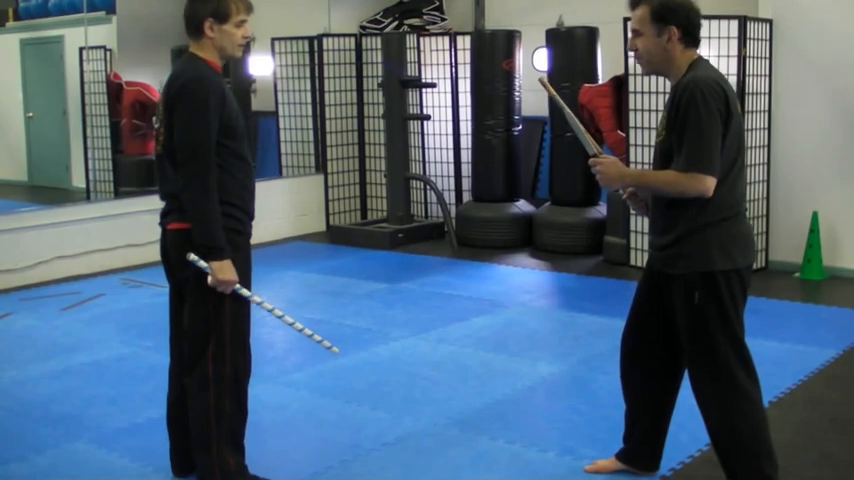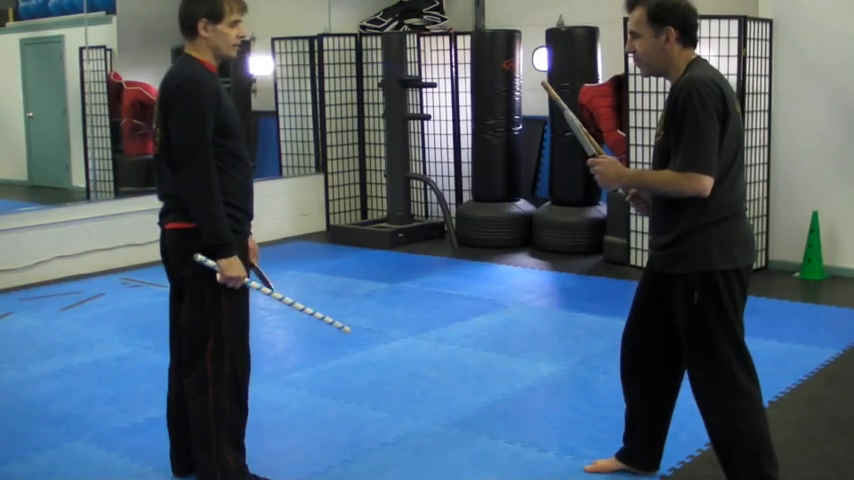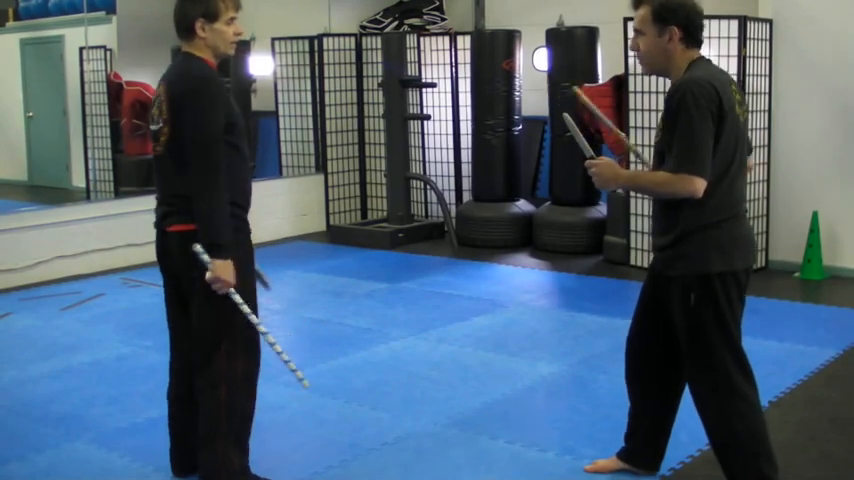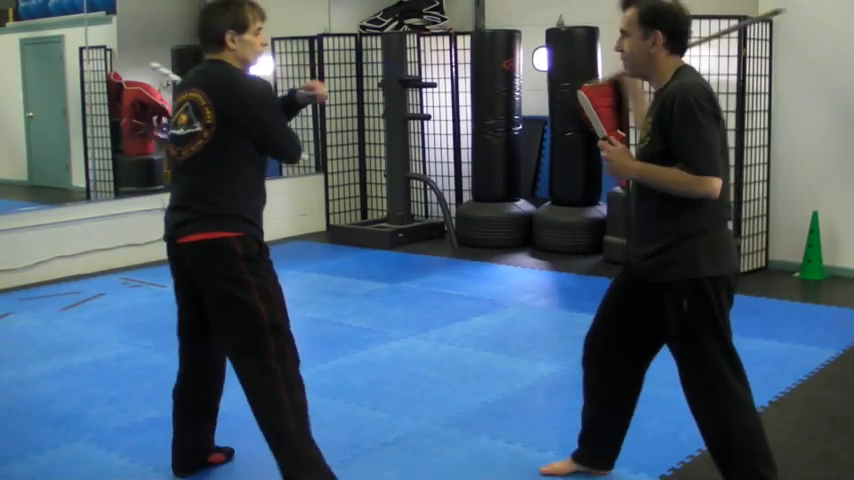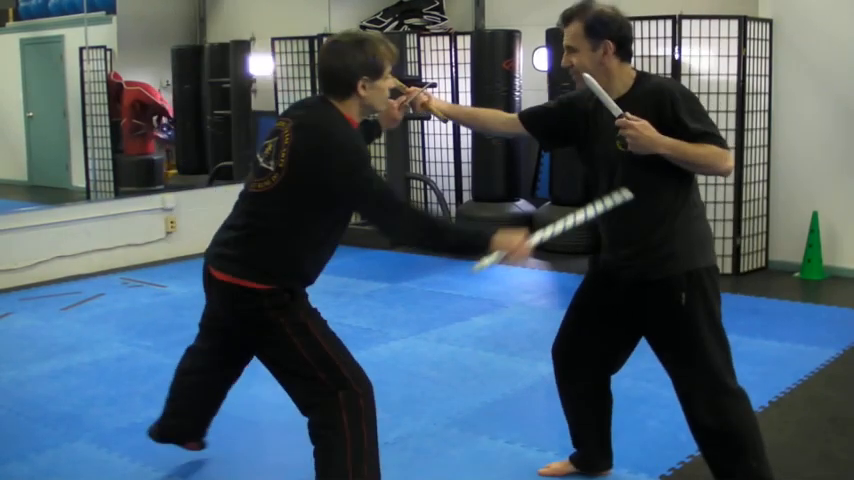
dt=0.5s
person 1, frame 1
left shoulder: (699, 89)
right shoulder: (690, 85)
left elbow: (701, 181)
left wrist: (627, 177)
right wrist: (650, 196)
left hip: (709, 258)
right hip: (678, 252)
left knee: (720, 373)
right knee: (644, 352)
person 1, frame 2
left shoulder: (696, 88)
right shoulder: (692, 84)
left elbow: (699, 180)
left wrist: (625, 176)
right wrist: (651, 196)
left hip: (709, 257)
right hip: (678, 251)
left knee: (721, 374)
right knee: (644, 351)
person 1, frame 3
left shoulder: (692, 89)
right shoulder: (710, 81)
left elbow: (689, 183)
right elbow: (737, 161)
left wrist: (620, 178)
right wrist: (643, 179)
left hip: (707, 259)
right hip: (685, 253)
left knee: (718, 376)
right knee: (648, 353)
person 1, frame 4
left shoulder: (687, 97)
right shoulder: (668, 94)
left elbow: (708, 183)
left wrist: (630, 168)
right wrist: (639, 88)
left hip: (696, 267)
right hip: (651, 261)
left knee: (714, 383)
right knee: (605, 351)
person 1, frame 5
left shoulder: (664, 94)
right shoulder: (582, 107)
left elbow: (723, 161)
right elbow: (511, 123)
left wrist: (658, 142)
right wrist: (445, 109)
left hip: (678, 267)
right hip: (617, 265)
left knee: (709, 386)
right knee: (574, 357)
person 2, frame 1
left shoulder: (191, 78)
right shoulder: (199, 83)
right elbow: (197, 176)
right wrist: (218, 254)
left hip: (191, 239)
right hip: (208, 243)
left knee: (192, 352)
right knee: (221, 357)
person 2, frame 2
left shoulder: (194, 79)
right shoulder: (193, 84)
right elbow: (196, 176)
left wrist: (238, 233)
right wrist: (224, 250)
left hip: (197, 238)
right hip: (203, 242)
left knee: (192, 351)
right knee: (220, 358)
person 2, frame 3
left shoulder: (179, 78)
right shoulder: (201, 82)
right elbow: (205, 172)
right wrist: (220, 250)
left hip: (179, 235)
right hip: (207, 239)
left knee: (193, 349)
right knee: (231, 353)
person 2, frame 4
left shoulder: (190, 86)
right shoulder: (238, 87)
right elbow: (285, 147)
left wrist: (298, 96)
right wrist: (291, 125)
left hip: (183, 239)
right hip: (224, 242)
left knee: (201, 349)
right knee: (269, 359)
person 2, frame 5
left shoulder: (309, 117)
right shoulder: (332, 142)
right elbow: (395, 218)
left wrist: (376, 123)
right wrist: (488, 241)
left hip: (225, 269)
right hip: (261, 287)
left knee: (217, 349)
right knee: (344, 394)
left ankle: (177, 425)
